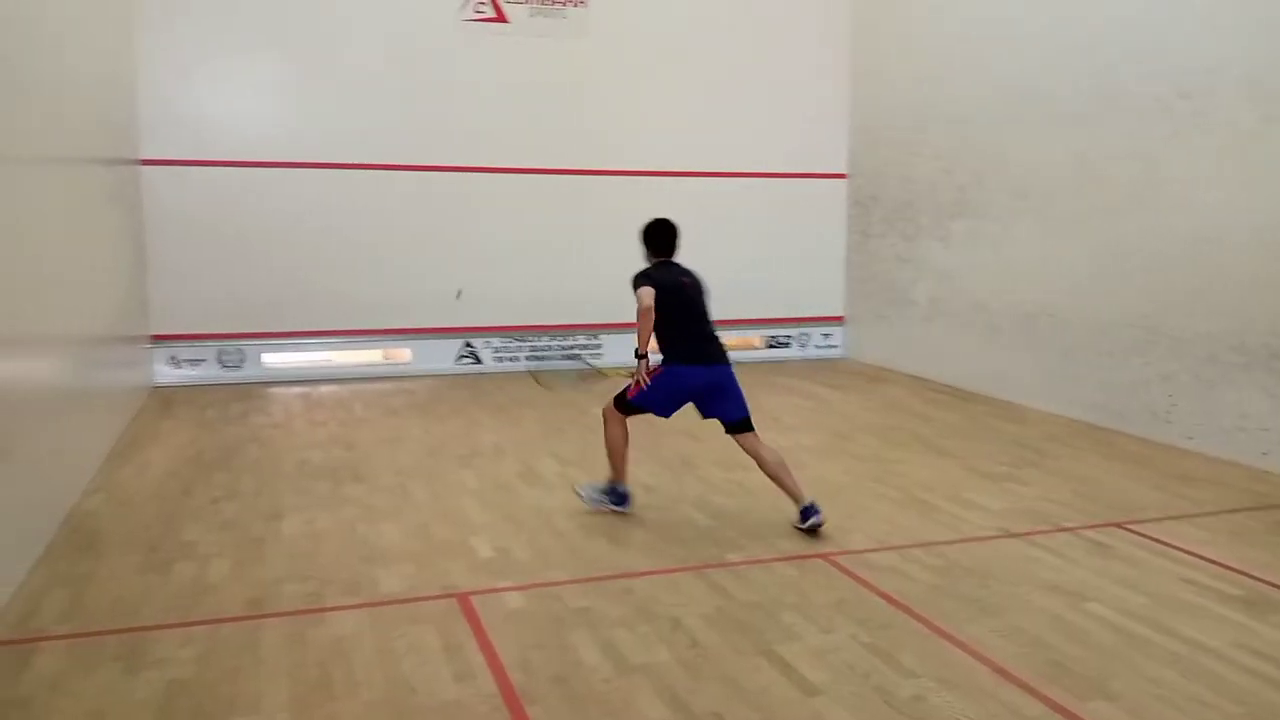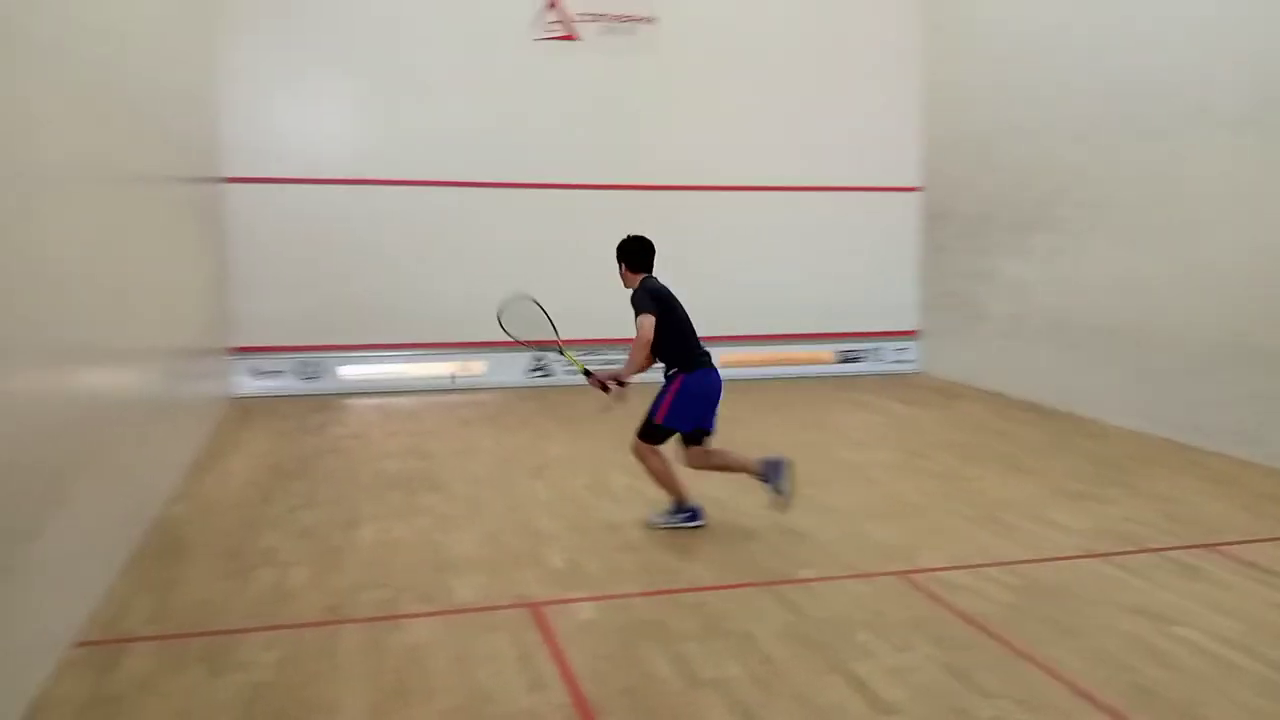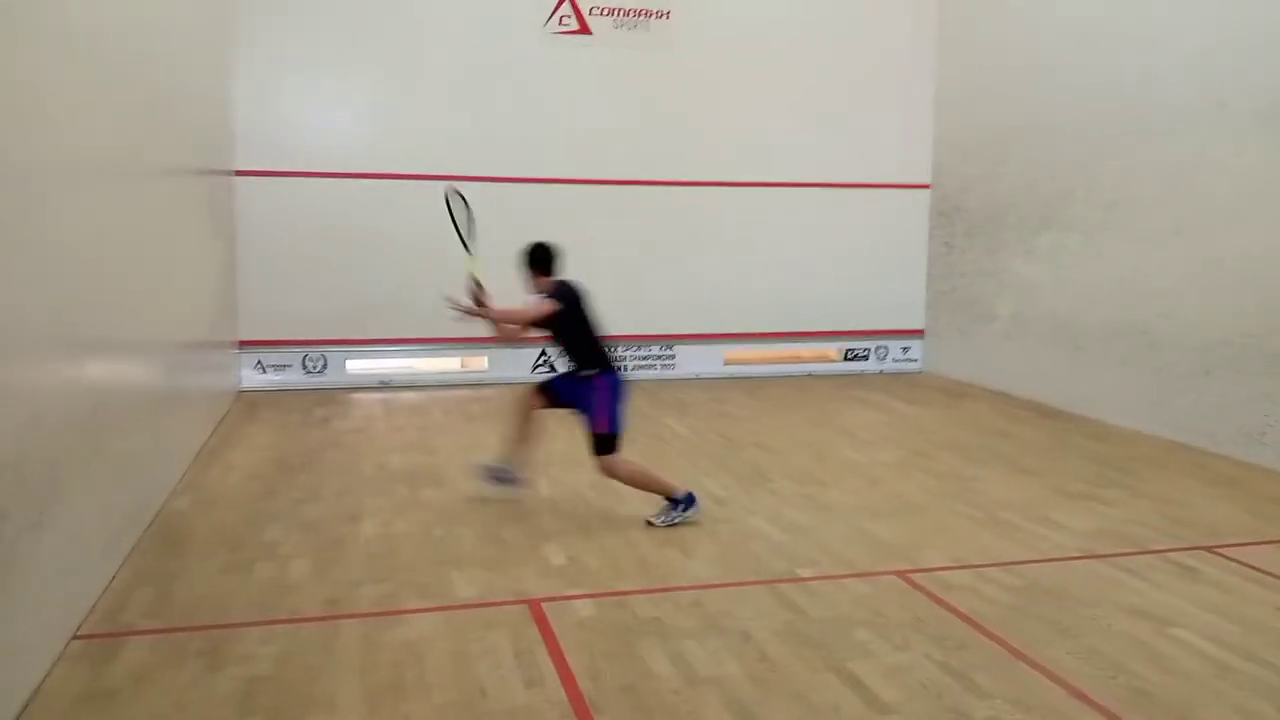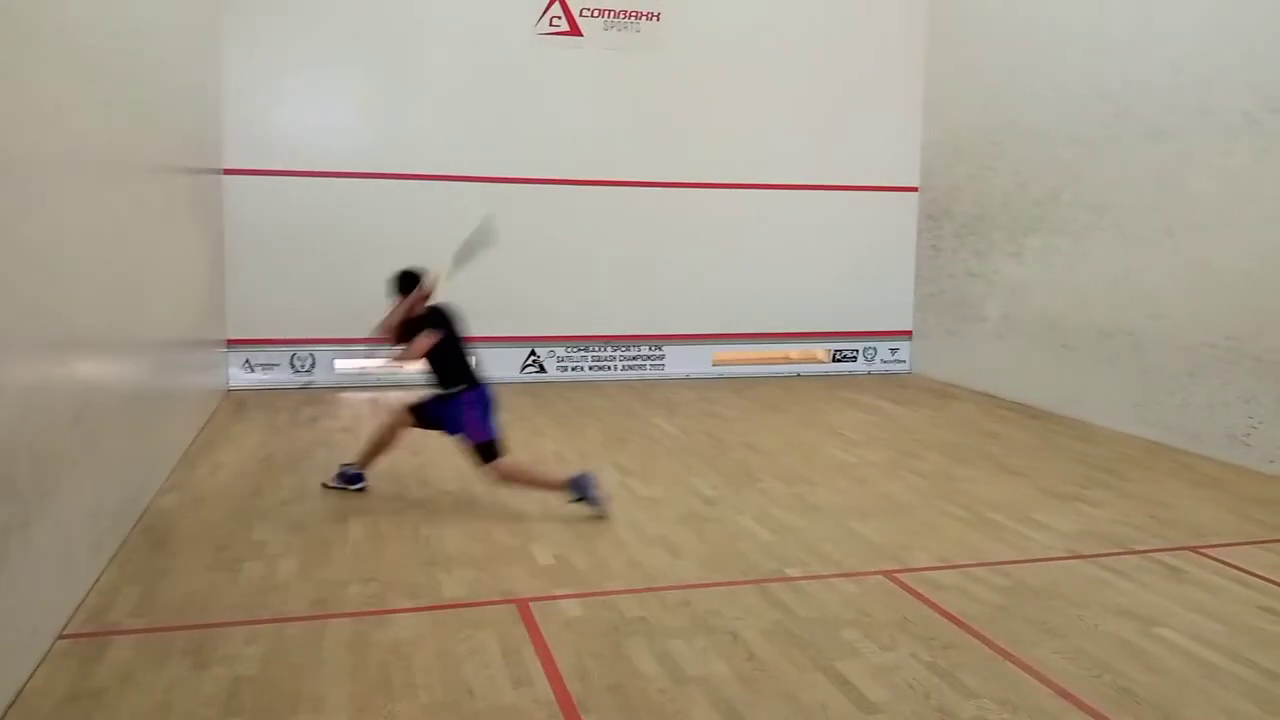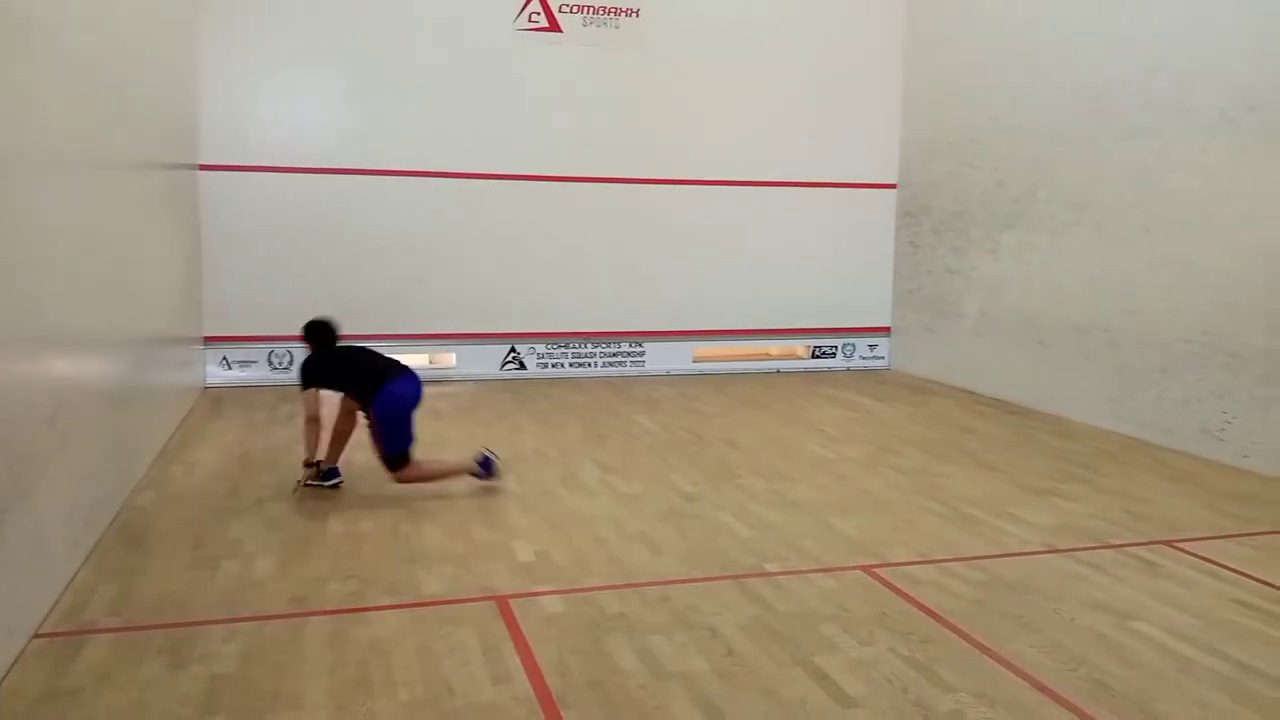
dt=0.2s
person 1, frame 1
left shoulder: (646, 278)
right shoulder: (689, 279)
left elbow: (646, 307)
left wrist: (641, 356)
left hip: (679, 369)
right hip: (718, 368)
left knee: (613, 413)
right knee: (752, 442)
left ankle: (618, 493)
right ankle: (806, 508)
person 1, frame 2
left shoulder: (643, 294)
right shoulder: (655, 291)
left elbow: (644, 339)
right elbow: (651, 355)
left wrist: (621, 375)
right wrist: (614, 374)
left hip: (689, 378)
right hip: (703, 376)
left knee: (644, 447)
right knee: (696, 455)
left ankle: (687, 509)
right ankle: (766, 468)
person 1, frame 3
left shoulder: (562, 292)
right shoulder: (547, 303)
left elbow: (521, 315)
right elbow: (510, 332)
left wrist: (479, 311)
right wrist: (484, 307)
left hip: (599, 380)
right hip: (582, 375)
left knee: (608, 463)
right knee: (528, 400)
left ankle: (681, 499)
right ankle: (510, 468)
person 1, frame 4
left shoulder: (435, 317)
right shoulder: (415, 321)
left elbow: (413, 353)
right elbow: (386, 331)
right wrist: (412, 299)
left hip: (467, 397)
right hip: (451, 397)
left knee: (498, 468)
right knee: (397, 418)
left ankle: (574, 484)
right ankle: (354, 472)
person 1, frame 5
left shoulder: (311, 365)
right shoulder: (350, 353)
left elbow: (312, 418)
left wrist: (309, 460)
left hip: (389, 398)
right hip: (409, 382)
left knee: (401, 472)
right knee: (349, 402)
left ankle: (477, 465)
right ankle: (328, 469)
